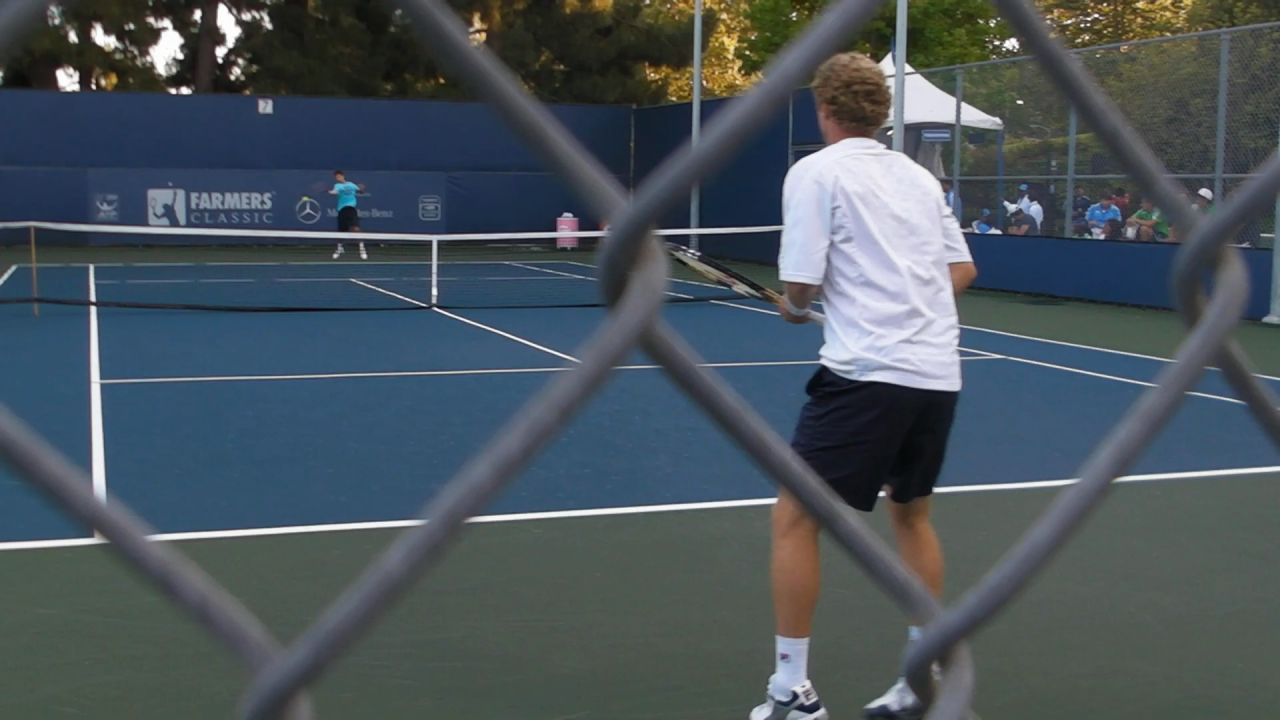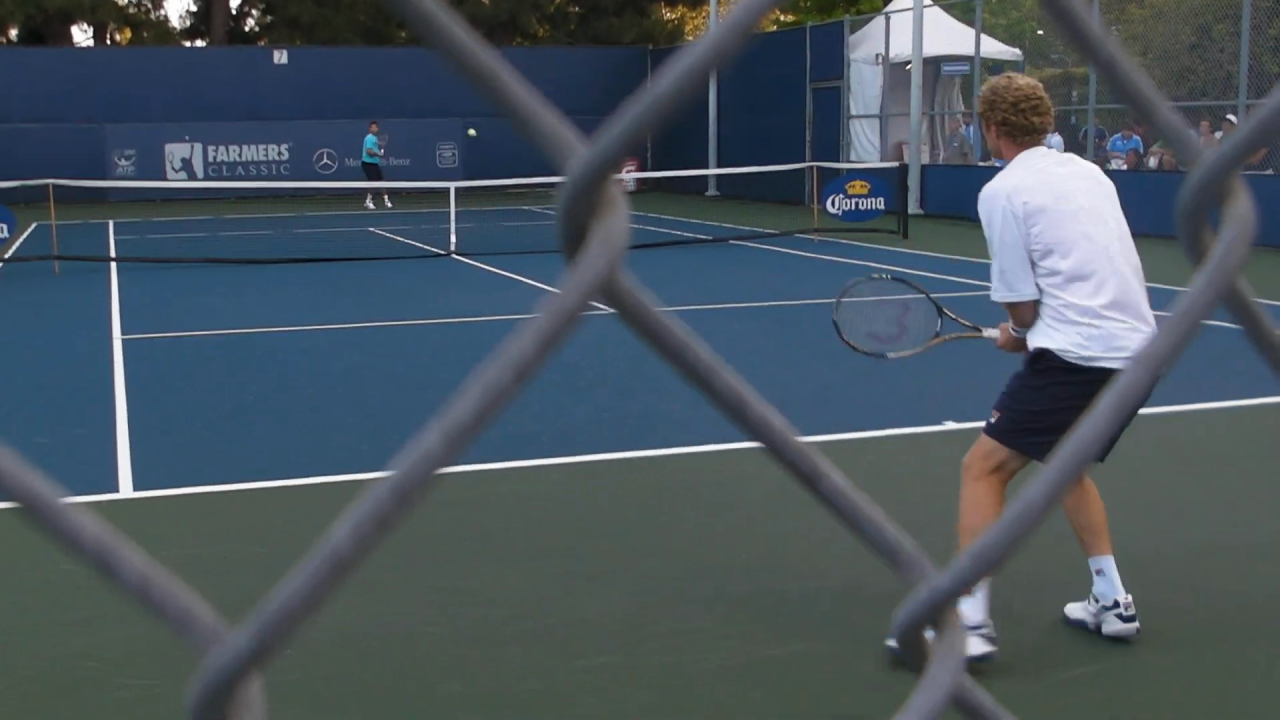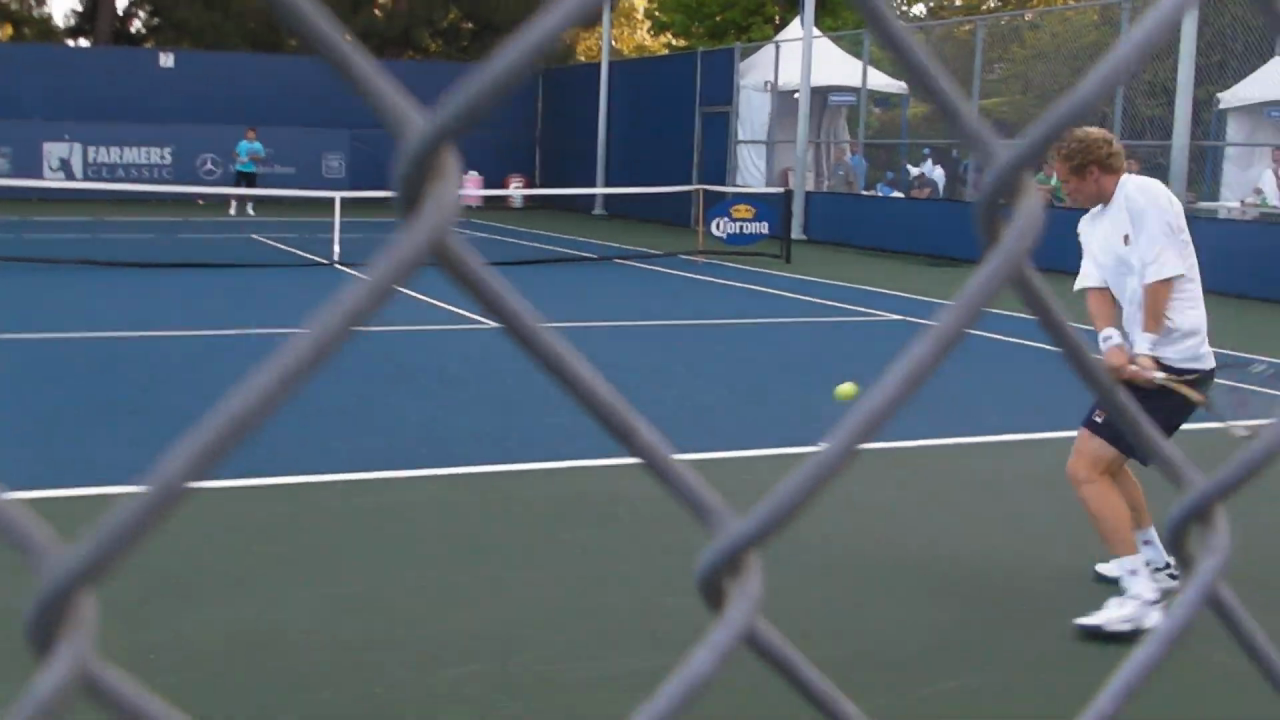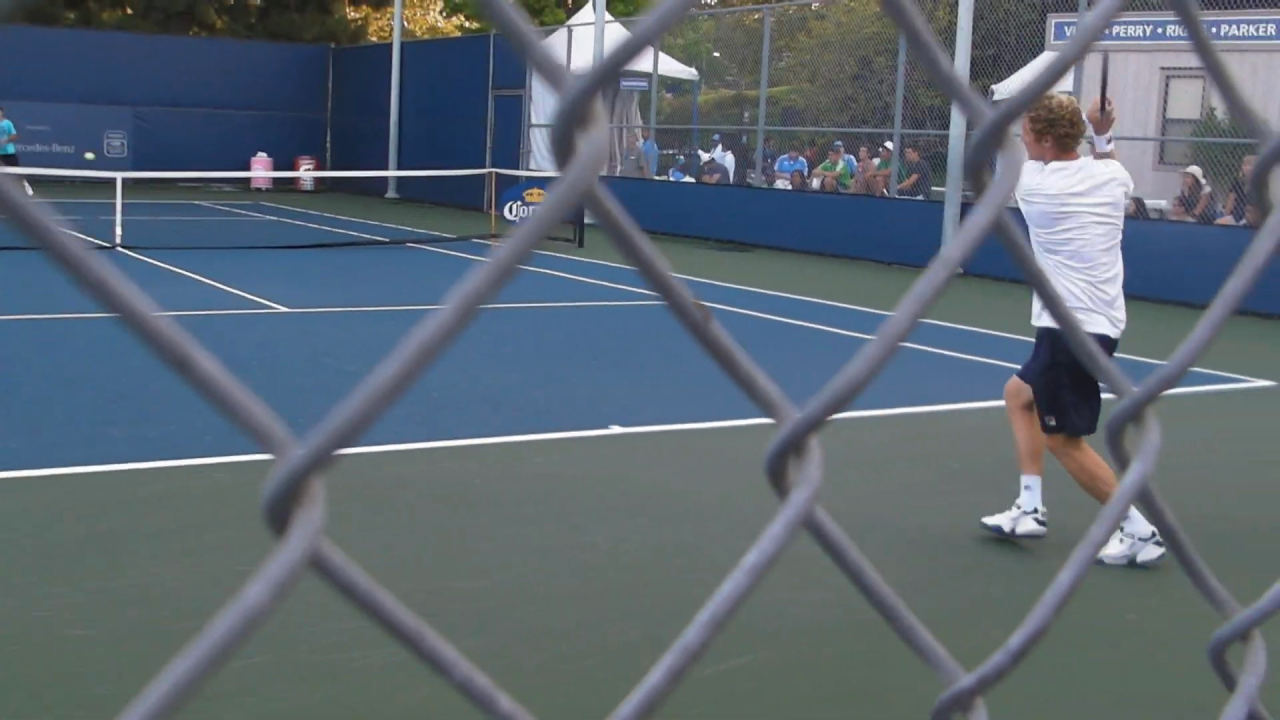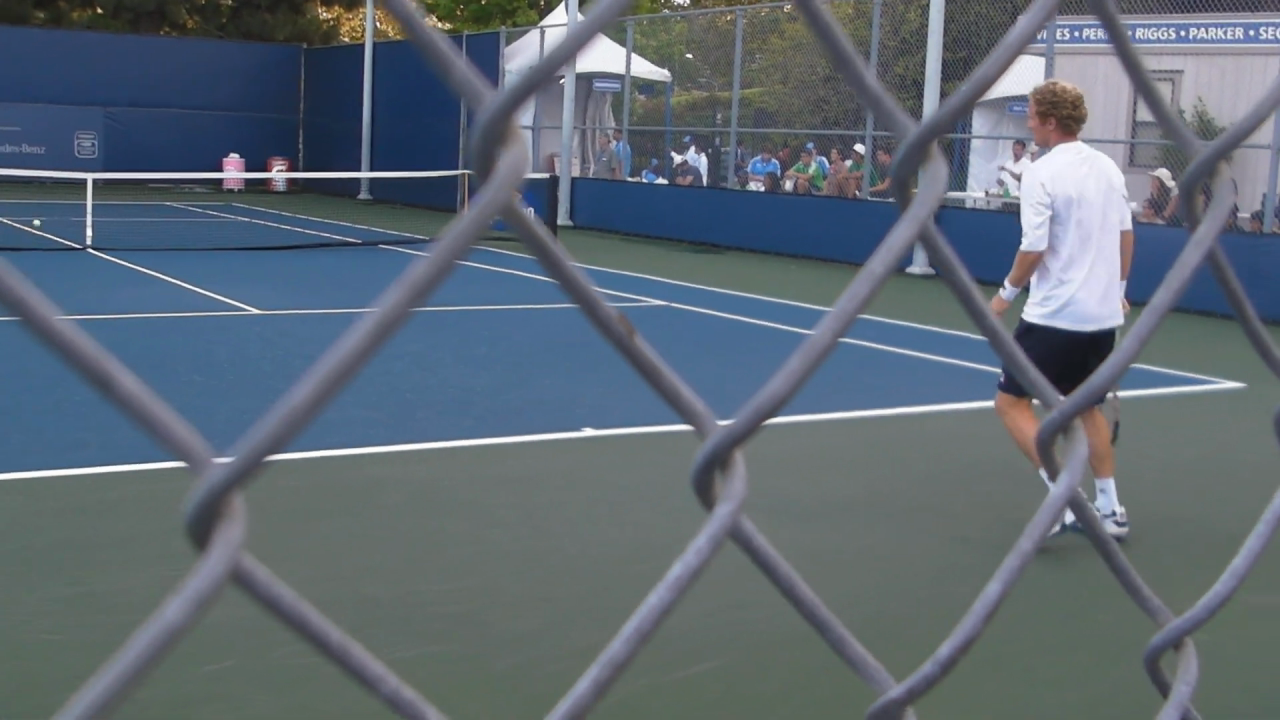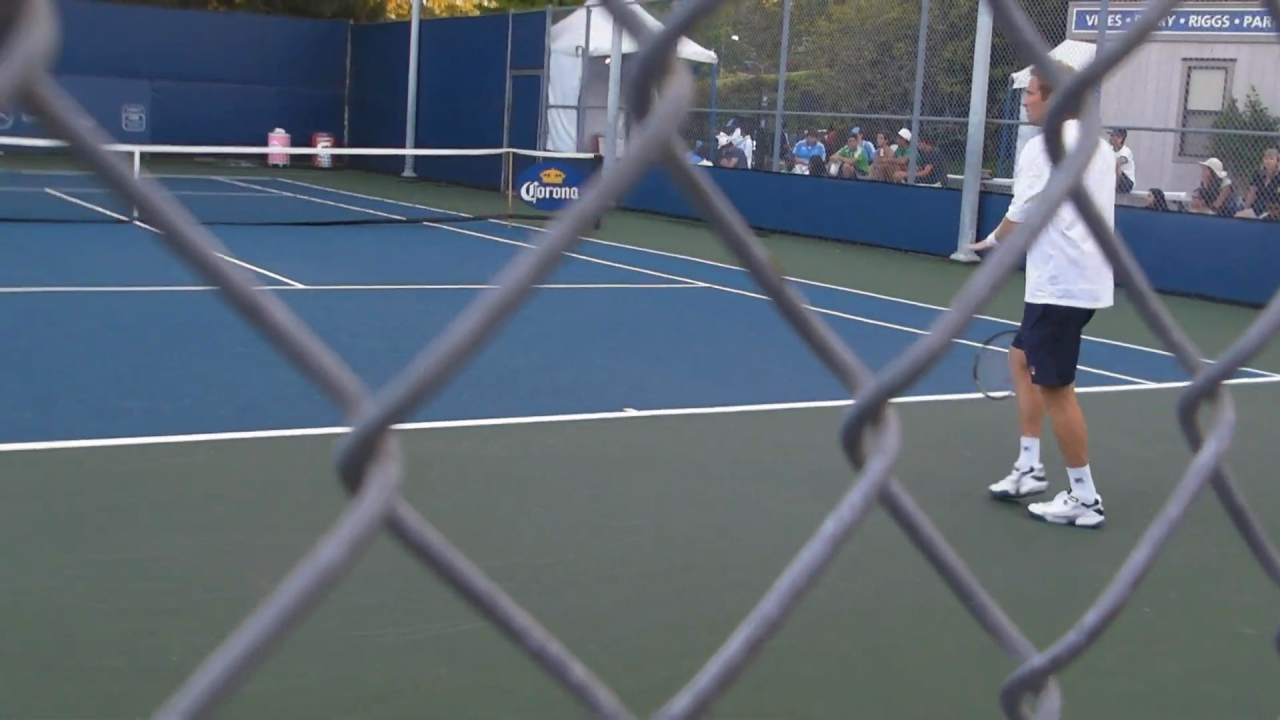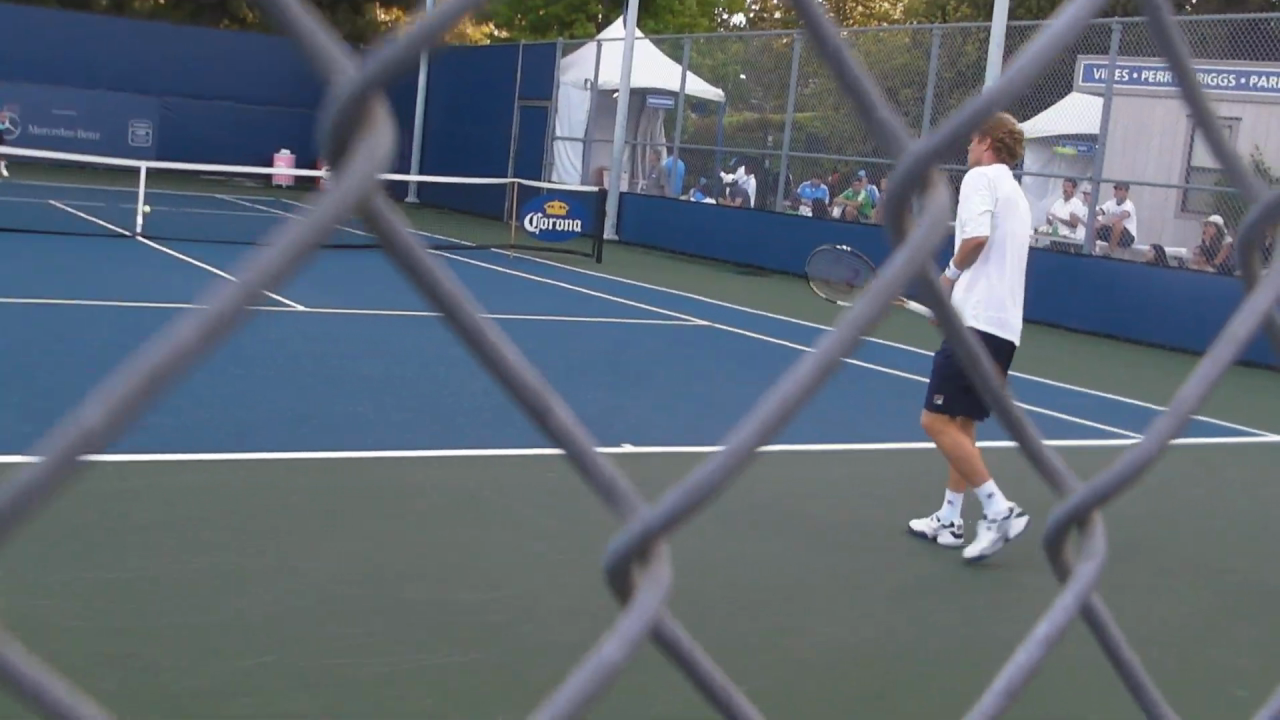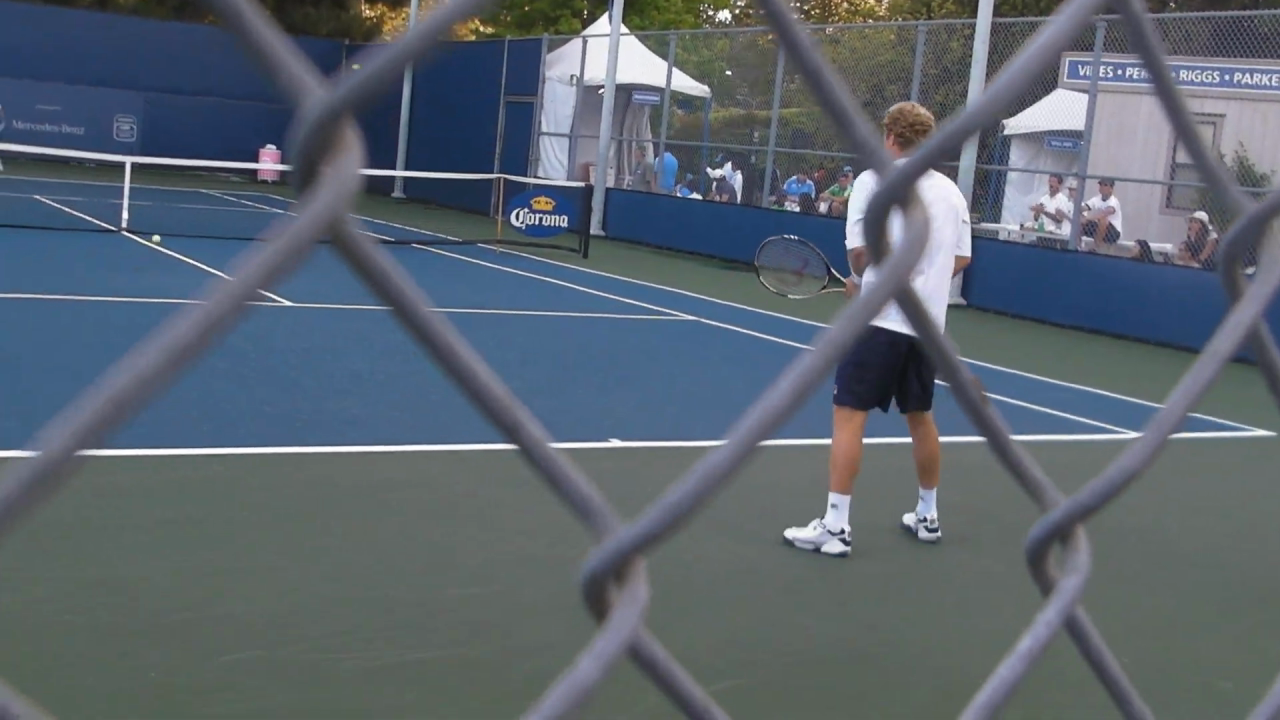
dt=0.5s
person 1, frame 1
left shoulder: (813, 173)
right shoulder: (921, 177)
left elbow: (800, 284)
right elbow: (962, 271)
left wrist: (792, 307)
left hip: (866, 375)
right hip: (937, 374)
left knee: (794, 518)
right knee: (913, 514)
person 1, frame 2
left shoulder: (1001, 193)
right shoulder: (1092, 173)
left elbow: (1022, 304)
left wrist: (1017, 336)
left hip: (1073, 354)
right hip: (1134, 350)
left knee: (982, 469)
left ankle: (969, 621)
right ankle: (1113, 602)
person 1, frame 3
left shoulder: (1146, 196)
right shoulder: (1093, 221)
left elbow: (1164, 277)
right elbow: (1098, 288)
left wrist: (1144, 347)
right wrist: (1111, 342)
left hip: (1174, 360)
right hip: (1140, 357)
left knee: (1086, 468)
right knee: (1103, 455)
left ankle: (1141, 598)
right ankle: (1153, 563)
person 1, frame 4
left shoulder: (1030, 183)
right shoulder: (1114, 178)
right wrist: (1101, 137)
left hip: (1071, 329)
right hip: (1097, 323)
left knee: (1064, 439)
right knee: (1019, 395)
left ankle: (1140, 532)
right ankle: (1028, 510)
person 1, frame 5
left shoulder: (1042, 174)
right shoulder: (1108, 168)
left elbow: (1034, 250)
right elbow: (1125, 234)
left wrist: (1006, 294)
right wrist: (1115, 292)
left hip: (1054, 315)
right hip: (1102, 314)
left knee: (1011, 401)
right knee: (1088, 405)
right ankle: (1109, 509)
person 1, frame 6
left shoulder: (1042, 146)
right shoulder: (1099, 147)
left elbow: (1019, 218)
left wrist: (990, 241)
left hip: (1058, 287)
right hip: (1085, 282)
left knee: (1055, 390)
right knee: (1021, 361)
left ankle: (1085, 499)
right ankle: (1032, 467)
person 1, frame 7
left shoulder: (980, 179)
right shoulder: (1014, 191)
left elbow: (974, 239)
left wrist: (950, 273)
right wrist: (954, 296)
left hip: (979, 324)
right hip: (1002, 325)
left knee: (937, 422)
right knee: (961, 421)
left ankle: (998, 509)
right ankle: (950, 519)
person 1, frame 8
left shoulder: (873, 180)
right shoulder: (950, 190)
left elbow: (859, 249)
right elbow: (960, 259)
left wrist: (858, 279)
left hip: (882, 317)
right hip: (929, 321)
left knee: (848, 415)
right knee: (920, 416)
left ankle: (835, 526)
right ankle: (928, 515)
